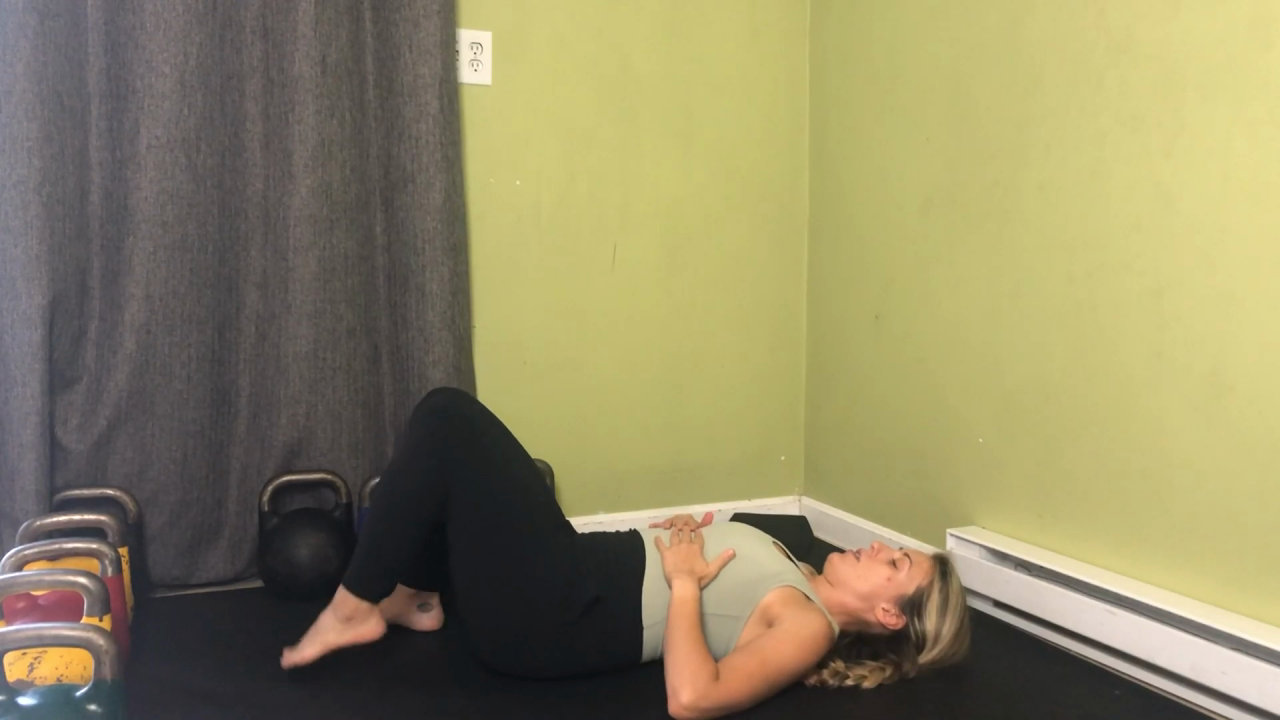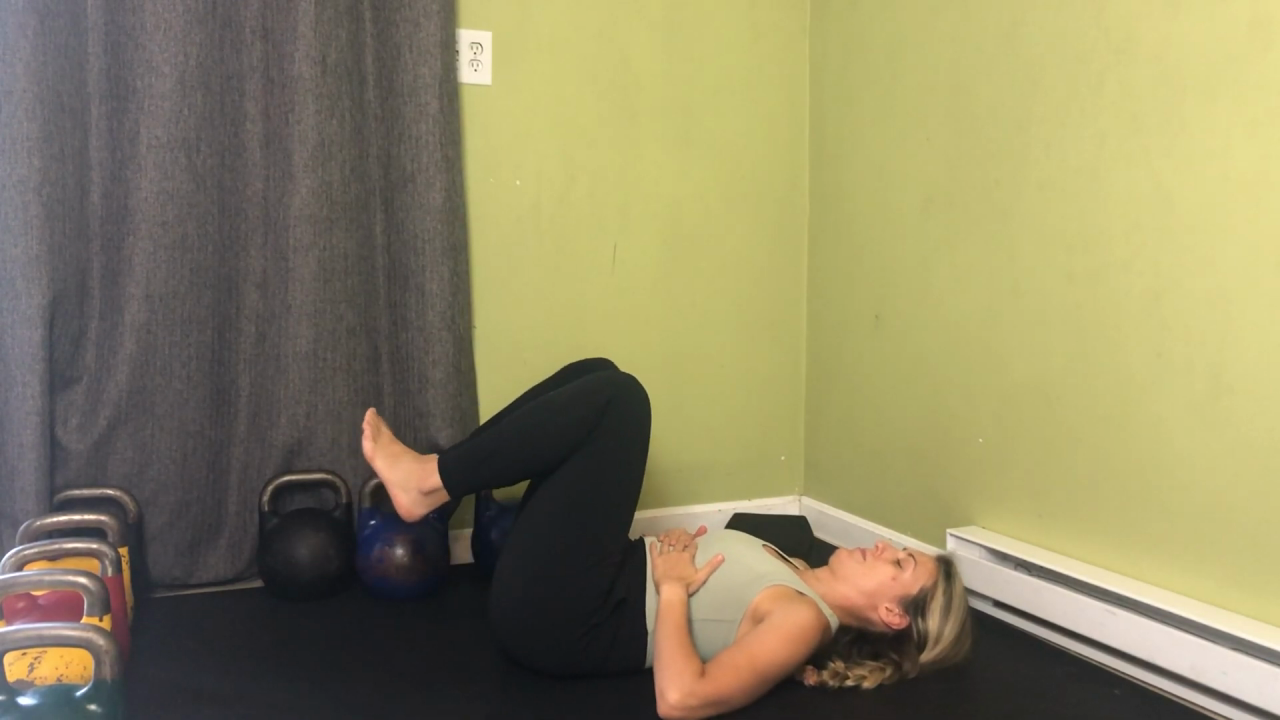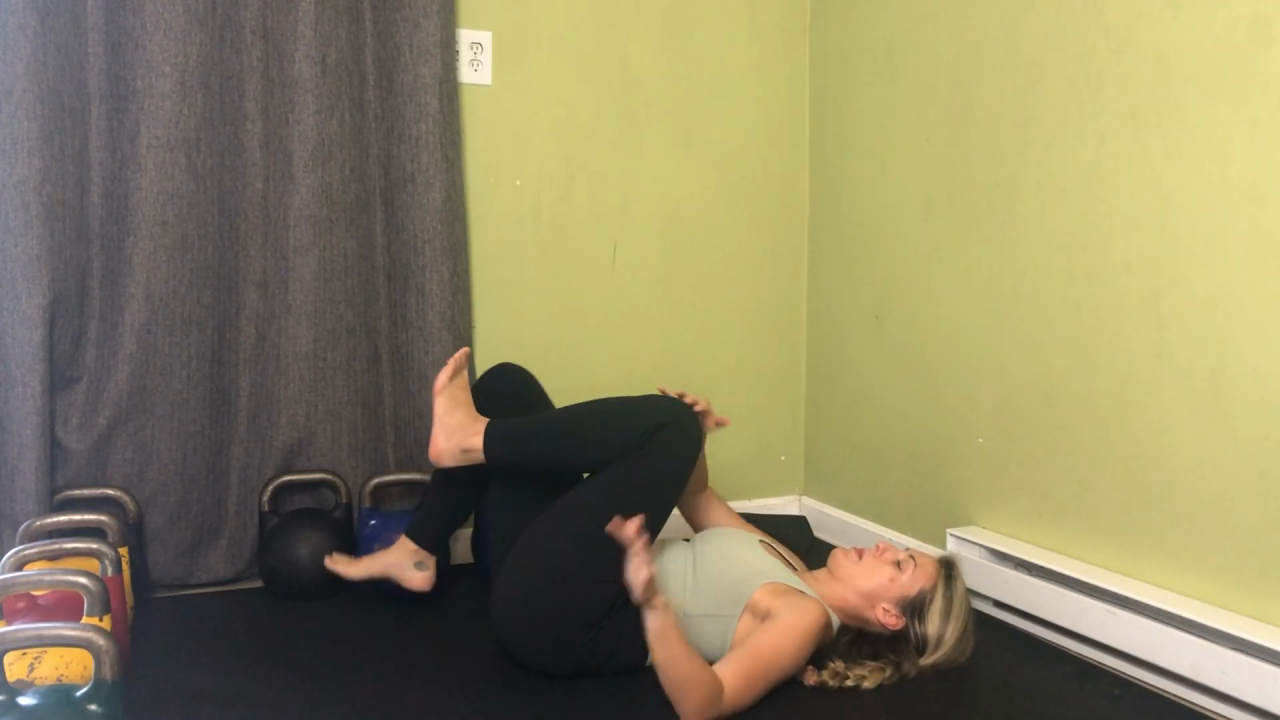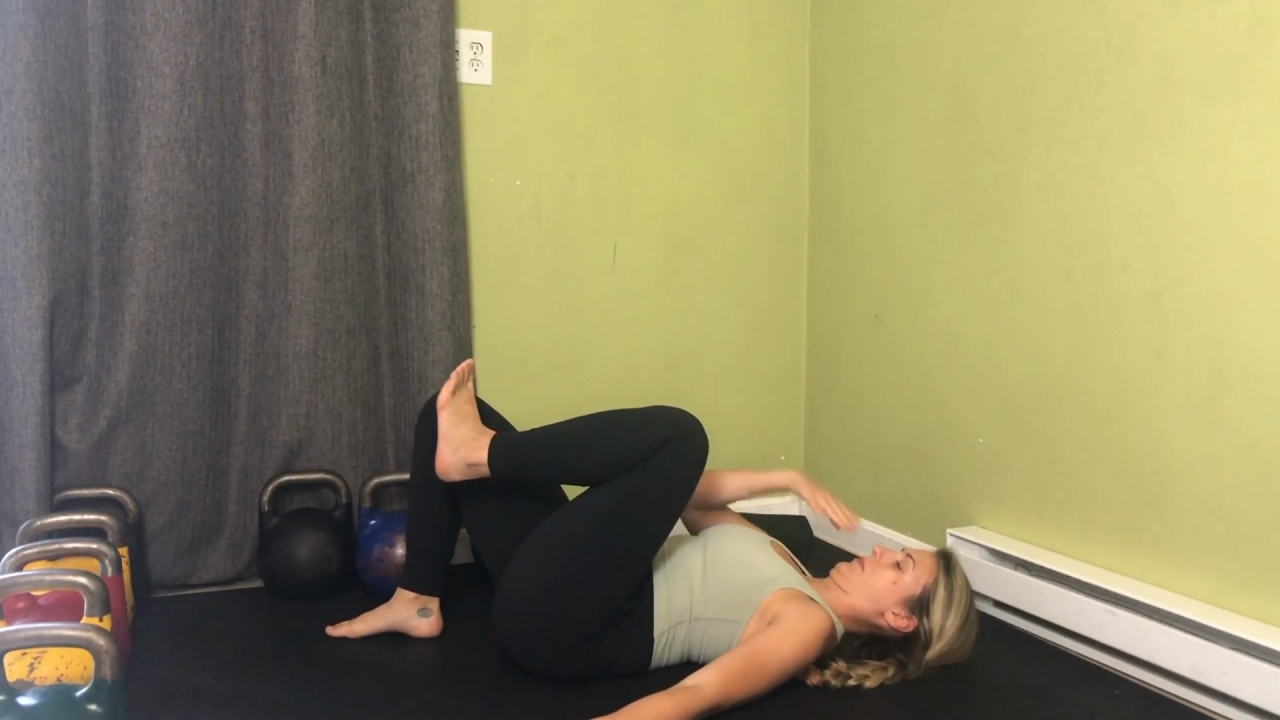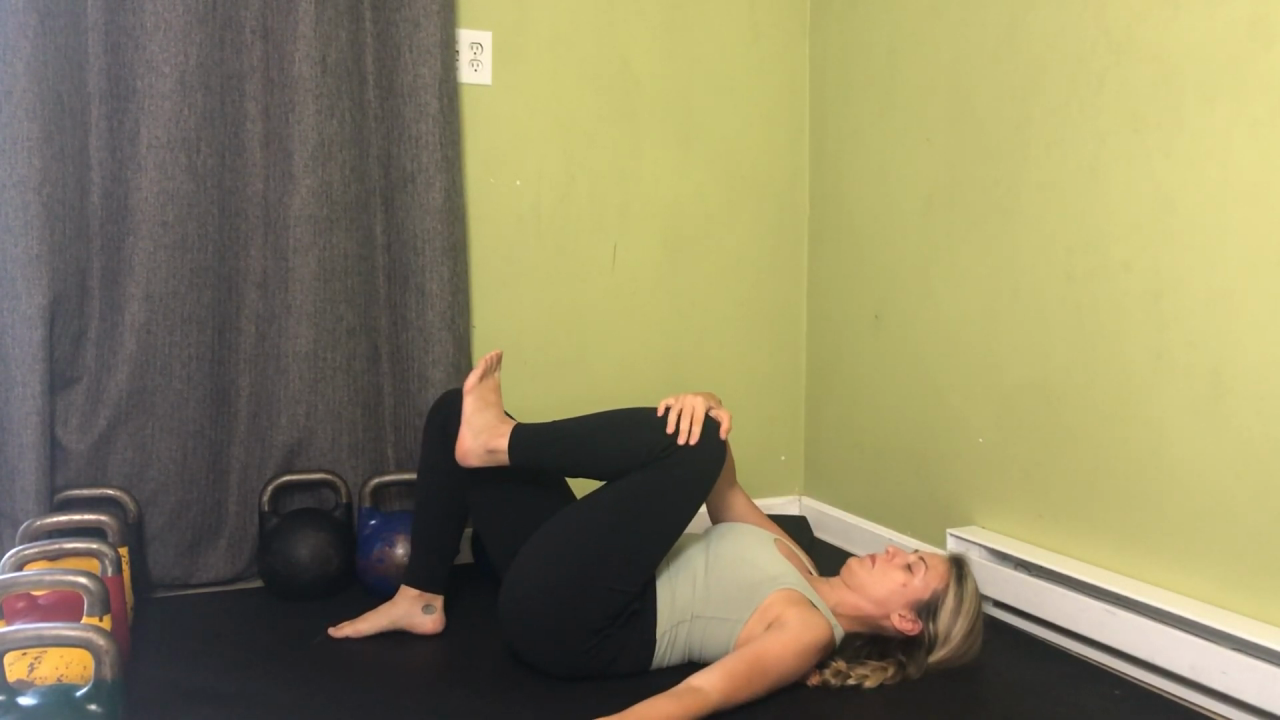
dt=1s
person 1, frame 1
left shoulder: (810, 628)
right shoulder: (799, 582)
left wrist: (683, 581)
right wrist: (684, 534)
left hip: (542, 620)
right hip: (574, 565)
left knee: (443, 425)
right knee: (446, 404)
left ankle: (356, 608)
right ankle: (417, 597)
person 1, frame 2
left shoulder: (803, 620)
right shoulder: (799, 579)
left wrist: (674, 586)
right wrist: (672, 551)
left hip: (553, 615)
right hip: (567, 592)
left knee: (617, 398)
right knee: (597, 378)
left ankle: (430, 482)
right ankle: (435, 473)
person 1, frame 3
left shoulder: (804, 618)
right shoulder: (787, 567)
right elbow: (702, 506)
left wrist: (654, 600)
right wrist: (693, 449)
left hip: (552, 617)
right hip: (558, 586)
left knee: (667, 426)
right knee: (507, 384)
left ankle: (468, 443)
right ankle: (415, 555)
person 1, frame 4
left shoulder: (809, 626)
right shoulder: (787, 571)
right elbow: (690, 501)
right wrist: (789, 479)
left hip: (558, 623)
right hip: (556, 581)
left knee: (677, 435)
right knee: (446, 414)
left ankle: (478, 455)
right ankle: (417, 602)
person 1, frame 5
left shoulder: (809, 631)
right shoulder: (795, 564)
right elbow: (723, 492)
right wrist: (710, 413)
left hip: (565, 616)
right hip: (560, 582)
left knee: (689, 447)
right knee: (456, 410)
left ankle: (496, 442)
right ankle: (420, 599)
